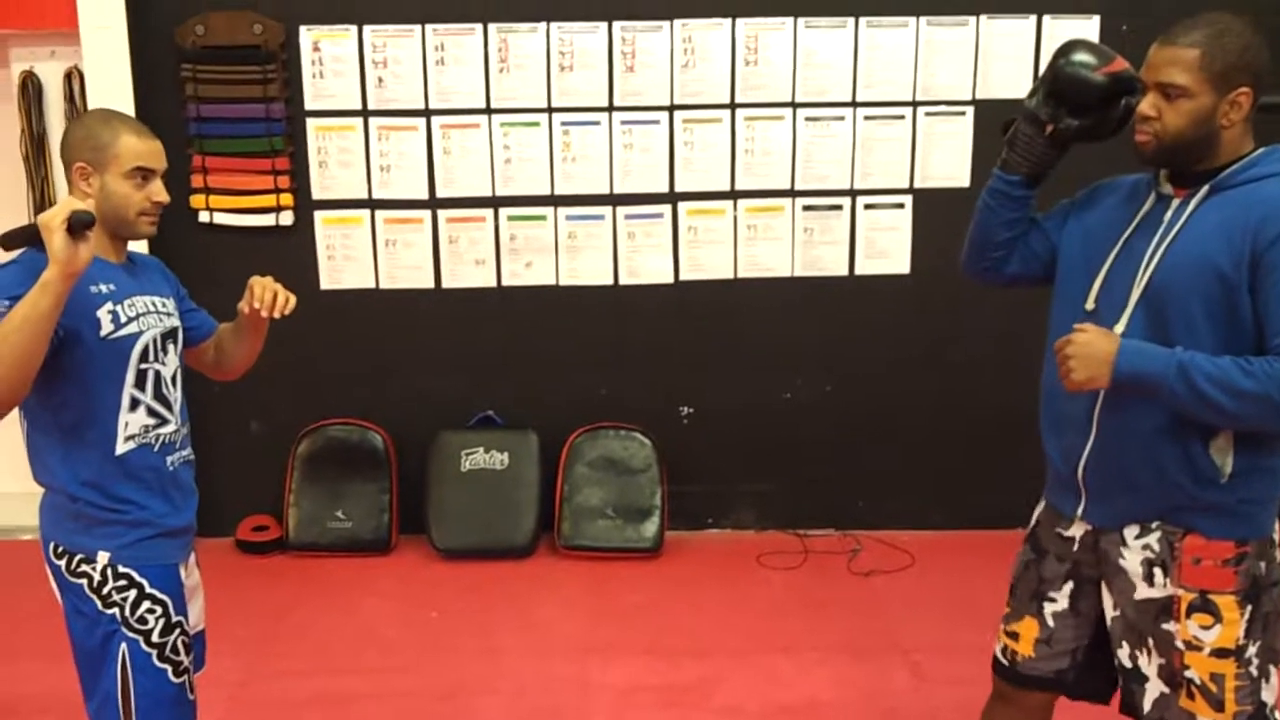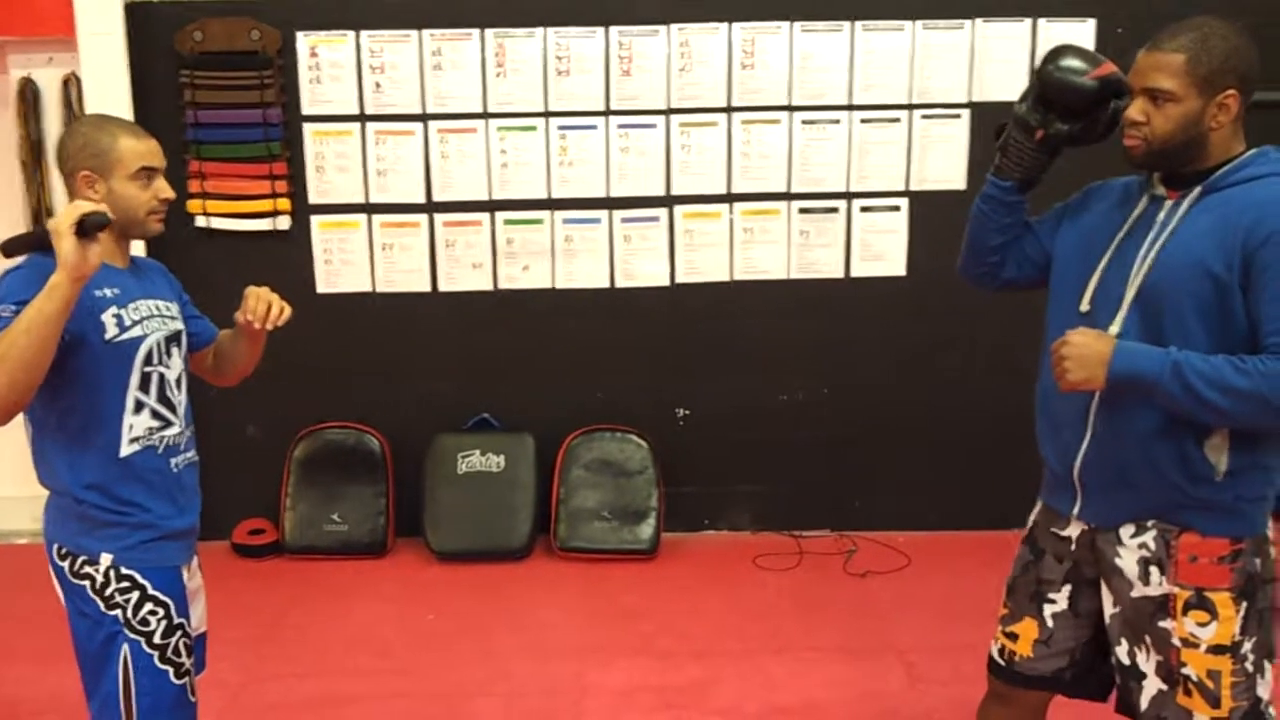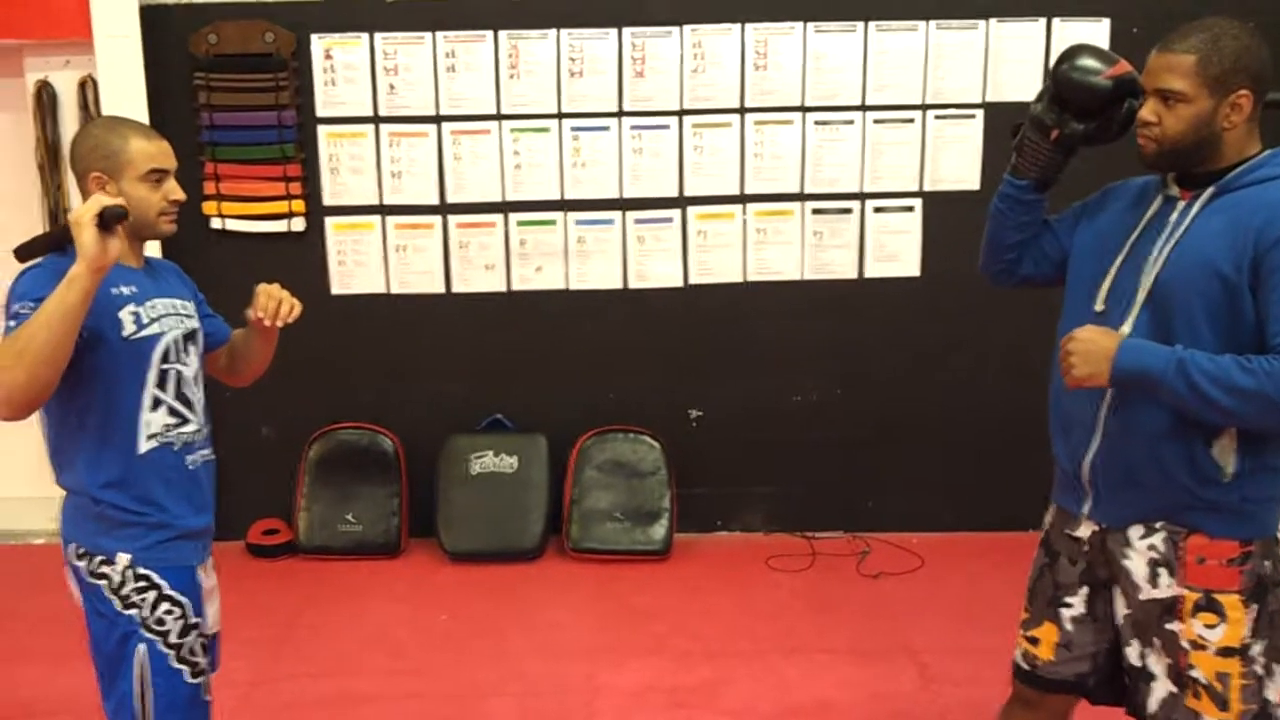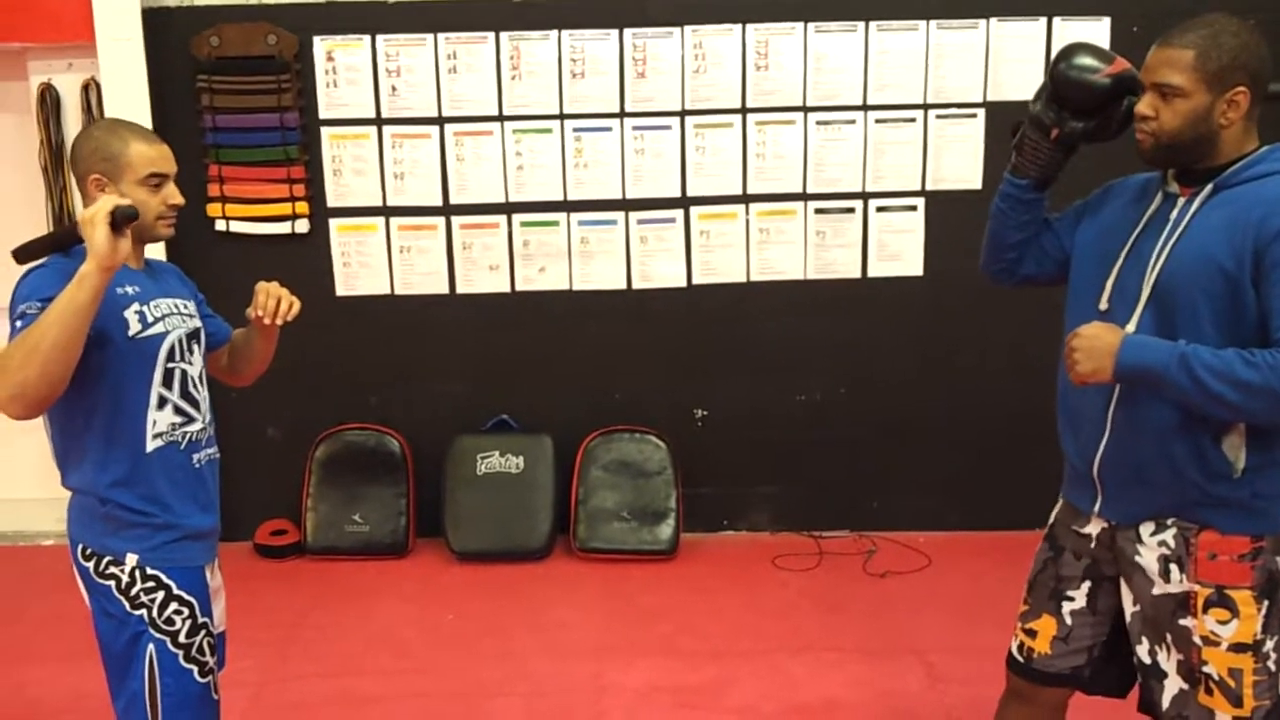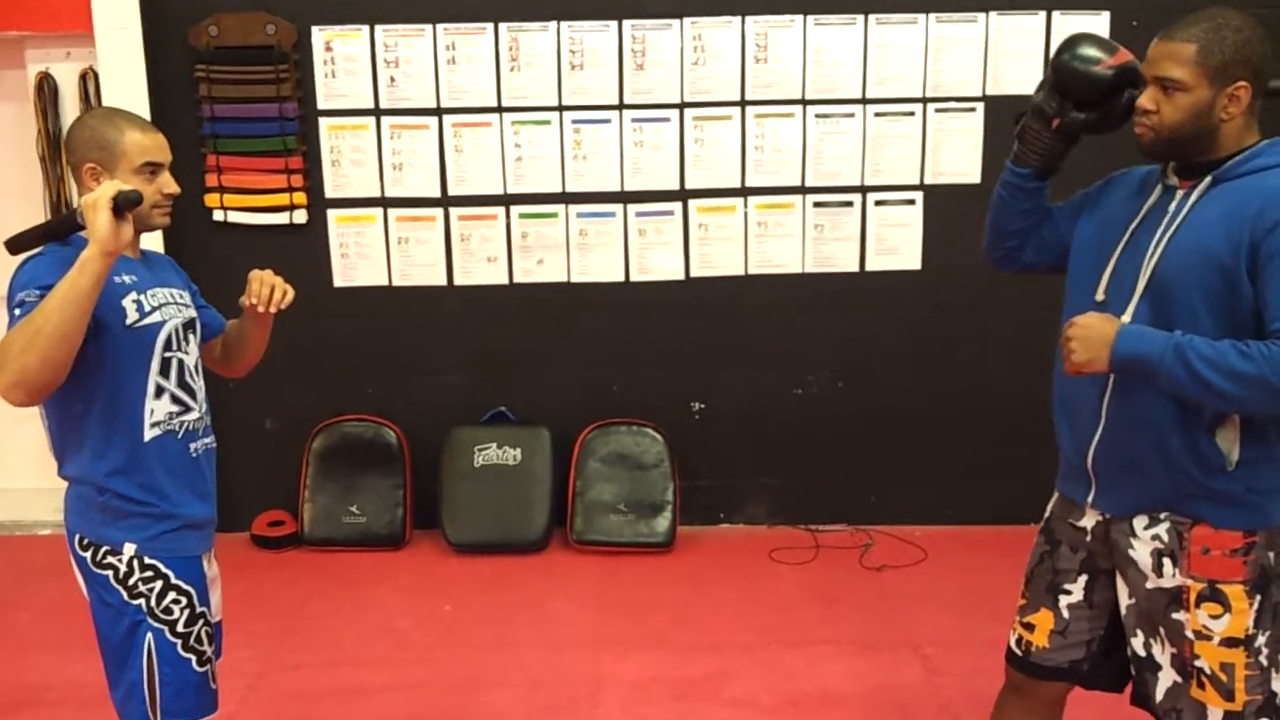
dt=0.4s
person 1, frame 1
right shoulder: (1110, 203)
right elbow: (991, 258)
left wrist: (1131, 364)
right wrist: (1028, 147)
left hip: (1197, 538)
right hip: (1073, 515)
person 1, frame 2
right shoulder: (1104, 205)
right elbow: (988, 263)
left wrist: (1126, 364)
right wrist: (1021, 152)
left hip: (1191, 536)
right hip: (1070, 514)
person 1, frame 3
right shoulder: (1121, 205)
right elbow: (1008, 260)
left wrist: (1130, 361)
right wrist: (1037, 151)
left hip: (1203, 535)
right hip: (1084, 514)
person 1, frame 4
right shoulder: (1122, 202)
right elbow: (1010, 259)
left wrist: (1134, 357)
right wrist: (1037, 149)
left hip: (1211, 532)
right hip: (1091, 510)
person 1, frame 5
right shoulder: (1124, 193)
right elbow: (1011, 247)
left wrist: (1130, 348)
right wrist: (1039, 140)
left hip: (1204, 524)
right hip: (1087, 502)
person 2, frame 1
left shoulder: (154, 274)
left elbow: (218, 360)
left wrist: (253, 318)
right wrist: (61, 275)
left hip: (169, 531)
right hip: (106, 545)
person 2, frame 2
left shoulder: (157, 277)
left elbow: (218, 367)
left wrist: (251, 327)
right wrist: (69, 278)
left hip: (171, 534)
right hip: (110, 548)
person 2, frame 3
left shoulder: (171, 278)
right shoulder: (56, 279)
left elbow: (233, 367)
left wrist: (264, 324)
right wrist: (89, 269)
left hip: (185, 534)
right hip: (127, 546)
person 2, frame 4
left shoulder: (172, 279)
right shoulder: (58, 281)
left elbow: (234, 368)
left wrist: (264, 324)
right wrist: (99, 267)
left hip: (190, 534)
right hip: (132, 547)
person 2, frame 5
left shoulder: (165, 270)
right shoulder: (55, 269)
left elbow: (228, 359)
left wrist: (258, 313)
right wrist: (100, 253)
left hip: (186, 524)
right hip: (131, 535)
